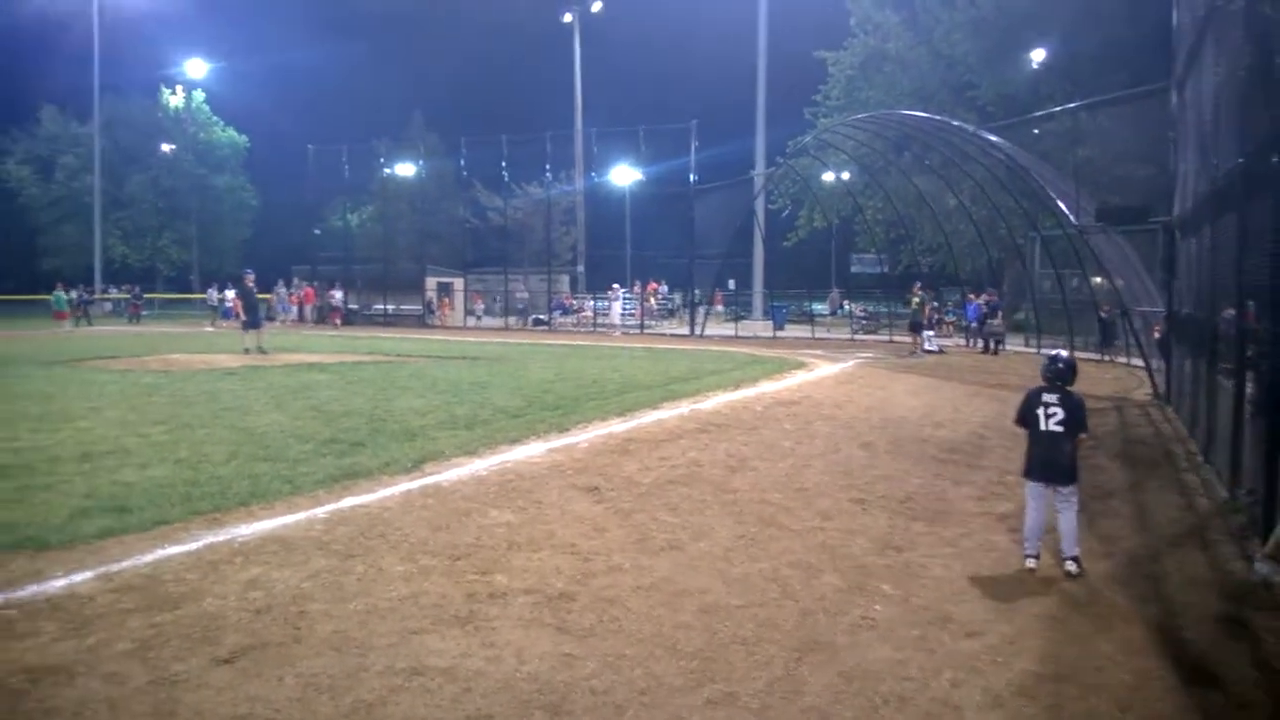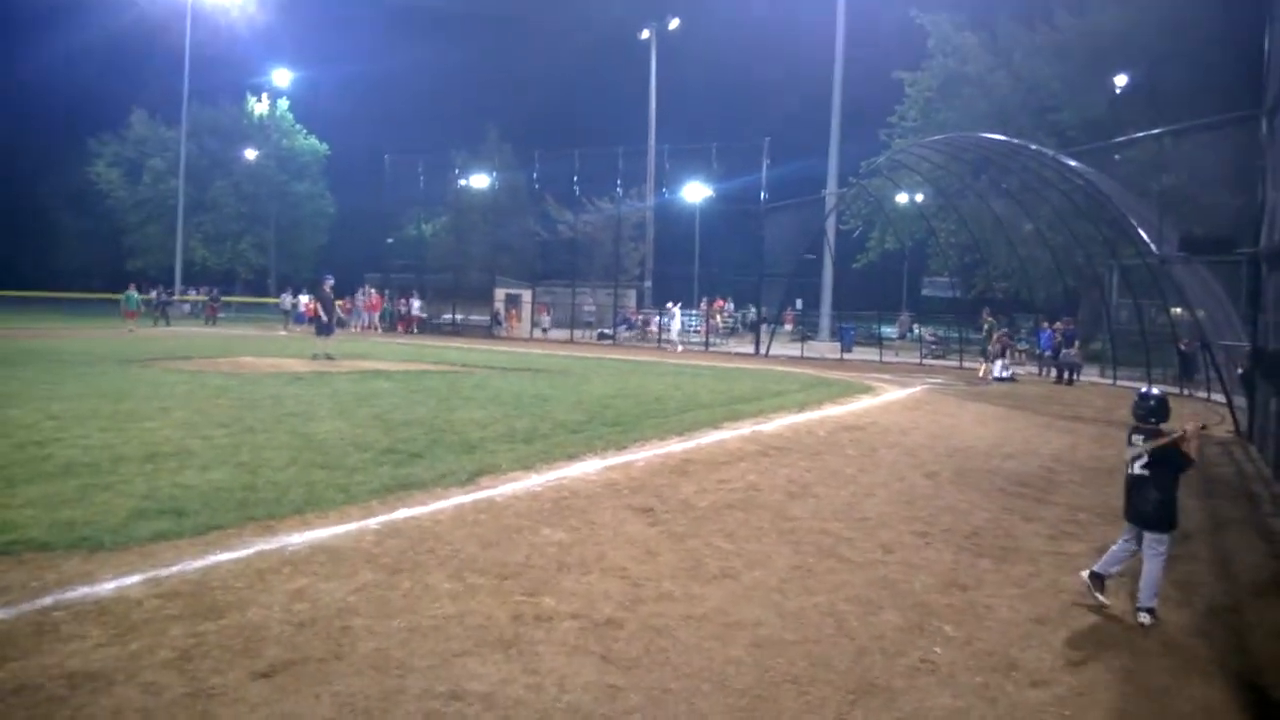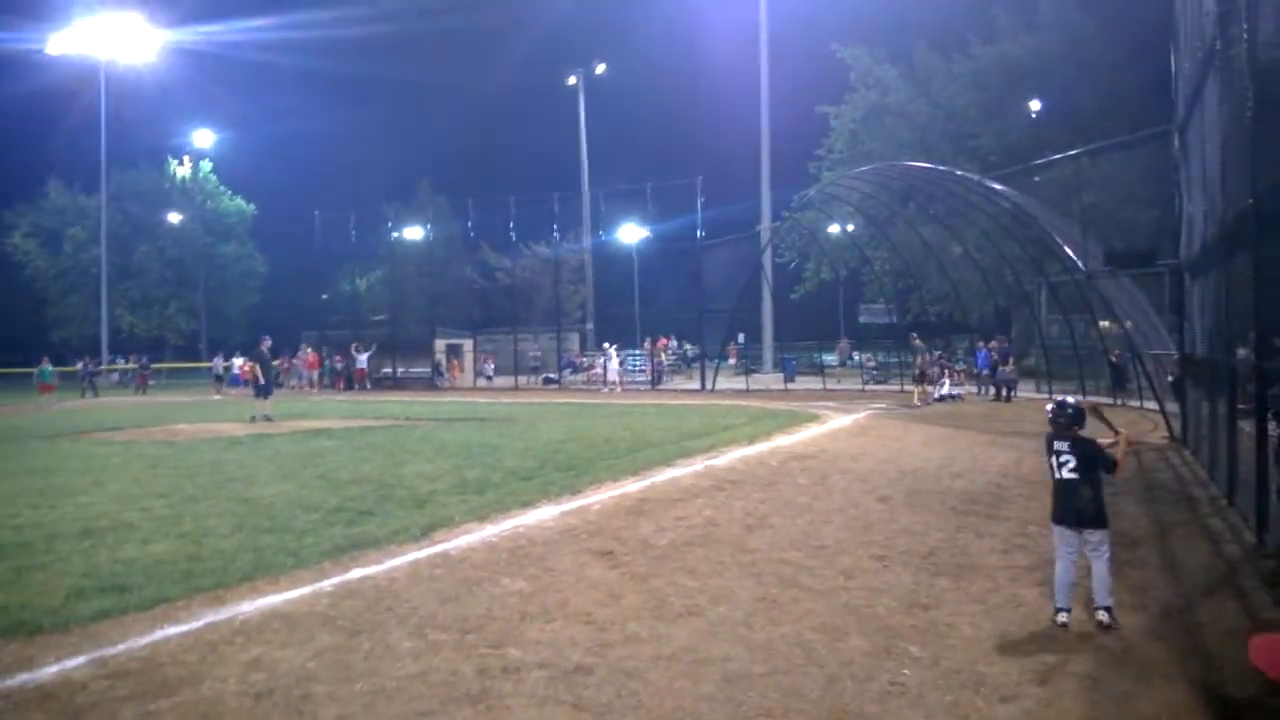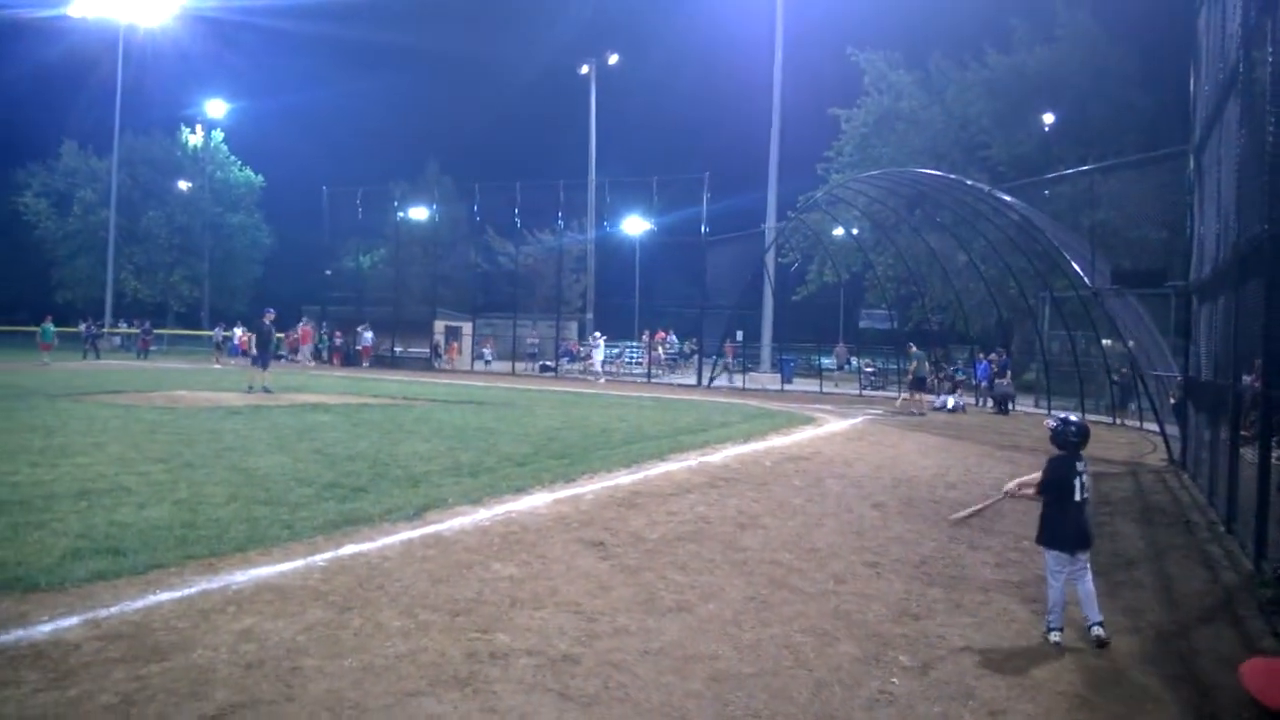
dt=0.7s
person 1, frame 1
left shoulder: (1033, 395)
right shoulder: (1074, 401)
left elbow: (1020, 423)
right elbow: (1080, 435)
left hip: (1036, 463)
right hip: (1064, 464)
left knee: (1034, 509)
right knee: (1067, 510)
left ankle: (1031, 555)
right ankle: (1070, 558)
person 1, frame 2
left shoulder: (1134, 433)
right shoulder: (1162, 441)
right elbow: (1187, 463)
left wrist: (1183, 435)
right wrist: (1193, 438)
left hip: (1135, 504)
right hip: (1158, 508)
left knee: (1128, 543)
right knee: (1154, 557)
left ankle: (1096, 574)
right ankle: (1145, 609)
person 1, frame 3
left shoulder: (1051, 440)
right shoulder: (1087, 445)
right elbow: (1114, 467)
left wrist: (1109, 442)
right wrist: (1121, 443)
left hip: (1063, 512)
right hip: (1092, 513)
left knee: (1064, 560)
right knee: (1099, 559)
left ankle: (1062, 610)
right ankle: (1103, 610)
person 1, frame 4
left shoulder: (1057, 463)
right shoulder: (1079, 461)
left elbow: (1041, 492)
right elbow: (1044, 478)
left wrist: (1017, 493)
right wrist: (1017, 482)
left hip: (1057, 533)
right hip: (1080, 532)
left knee: (1056, 581)
right knee: (1083, 578)
left ankle: (1055, 629)
right ankle: (1096, 625)
